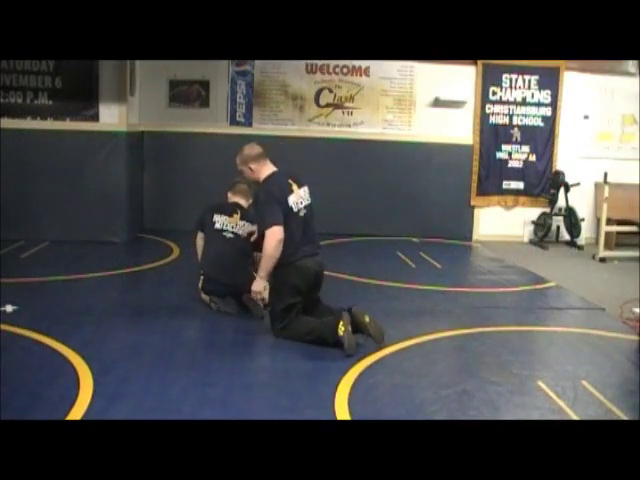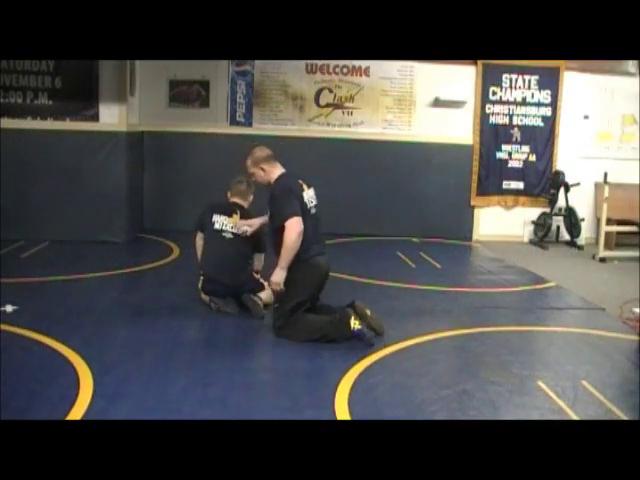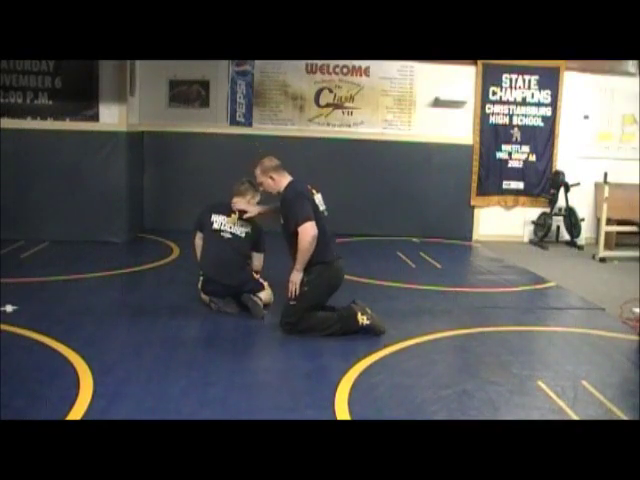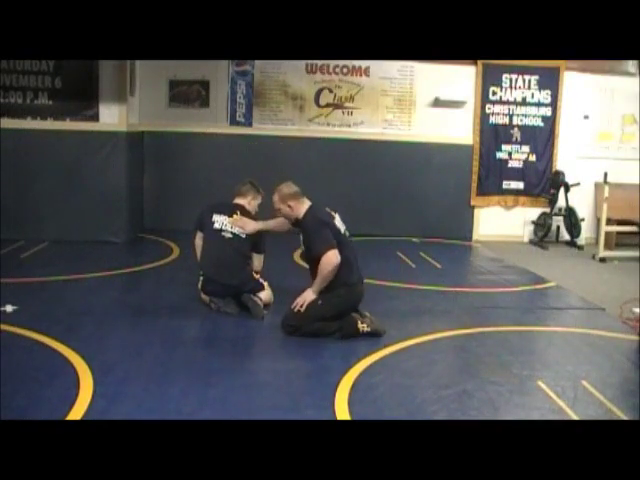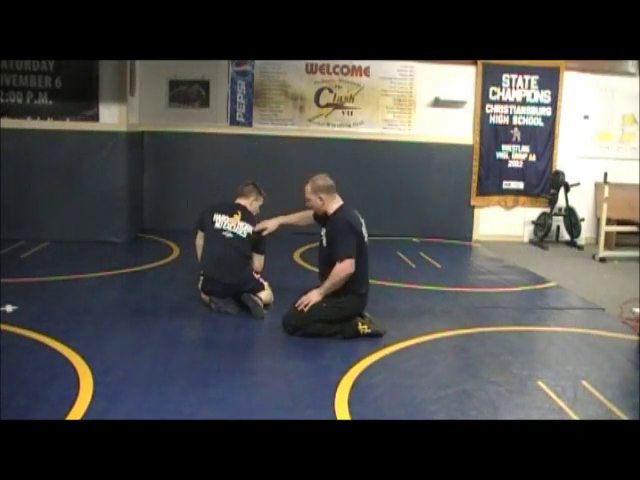
dt=0.4s
person 1, frame 1
left shoulder: (265, 193)
right shoulder: (294, 180)
left elbow: (276, 237)
left wrist: (261, 277)
right wrist: (263, 226)
left hip: (292, 268)
right hip: (314, 262)
left knee: (282, 325)
right knee: (311, 307)
left ankle: (334, 328)
right ankle: (351, 317)
person 1, frame 2
left shoulder: (280, 189)
right shoulder: (295, 182)
left elbow: (295, 229)
left wrist: (280, 269)
right wrist: (262, 220)
left hip: (303, 266)
right hip: (317, 262)
left knee: (284, 325)
right knee: (306, 308)
left ankle: (344, 324)
right ankle: (352, 313)
person 1, frame 3
left shoulder: (292, 195)
right shoulder: (299, 189)
left elbow: (309, 233)
left wrist: (297, 270)
right wrist: (261, 209)
left hip: (321, 270)
right hip: (328, 266)
left knee: (290, 321)
right knee: (306, 310)
left ankle: (353, 318)
right ankle: (354, 313)
person 1, frame 4
left shoulder: (314, 222)
right shoulder: (313, 213)
left elbow: (333, 260)
right elbow: (288, 223)
left wrist: (313, 290)
right wrist: (258, 225)
left hip: (344, 290)
right hip: (343, 286)
left knee: (291, 323)
right knee: (297, 310)
left ankle: (352, 325)
right ankle: (350, 315)
person 1, frame 5
left shoulder: (342, 223)
right shoulder: (339, 213)
left elbow: (346, 268)
right elbow: (311, 215)
left wrist: (320, 292)
right wrist: (279, 220)
left hip: (347, 297)
right hip: (346, 292)
left knee: (292, 322)
right knee: (297, 309)
left ankle: (354, 326)
right ankle: (351, 316)
person 2, frame 1
left shoulder: (210, 211)
right shoulder: (253, 222)
left elbow: (200, 240)
left hip: (212, 279)
right hip: (241, 281)
left knee: (204, 293)
left ankle: (217, 301)
right ankle: (251, 299)
person 2, frame 2
left shoulder: (210, 211)
left elbow: (199, 240)
right elbow: (258, 265)
left hip: (212, 280)
right hip: (242, 282)
left knee: (205, 293)
right knee: (267, 294)
left ankle: (217, 300)
right ankle: (255, 300)
person 2, frame 3
left shoulder: (209, 211)
right shoulder: (254, 225)
left elbow: (199, 240)
right elbow: (257, 266)
left hip: (211, 281)
right hip: (241, 282)
left knee: (204, 293)
right knee: (267, 294)
left ankle: (217, 301)
right ankle: (254, 300)
person 2, frame 4
left shoulder: (210, 211)
left elbow: (199, 240)
right elbow: (257, 266)
left hip: (211, 281)
right hip: (241, 282)
left knee: (205, 293)
right knee: (267, 294)
left ankle: (217, 301)
right ankle: (255, 299)
person 2, frame 5
left shoulder: (211, 211)
right shoulder: (254, 225)
left elbow: (199, 240)
right elbow: (258, 267)
left hip: (211, 280)
right hip: (241, 282)
left knee: (204, 292)
right knee: (267, 294)
left ankle: (217, 301)
right ankle: (254, 299)
